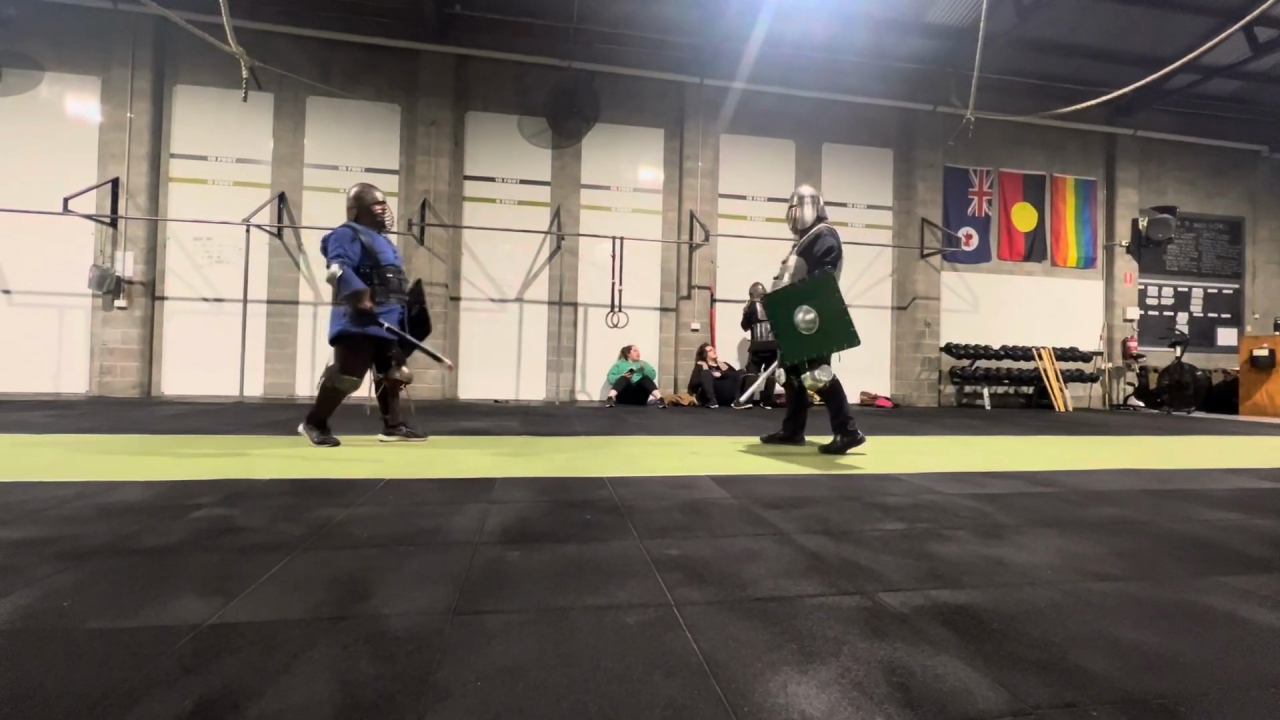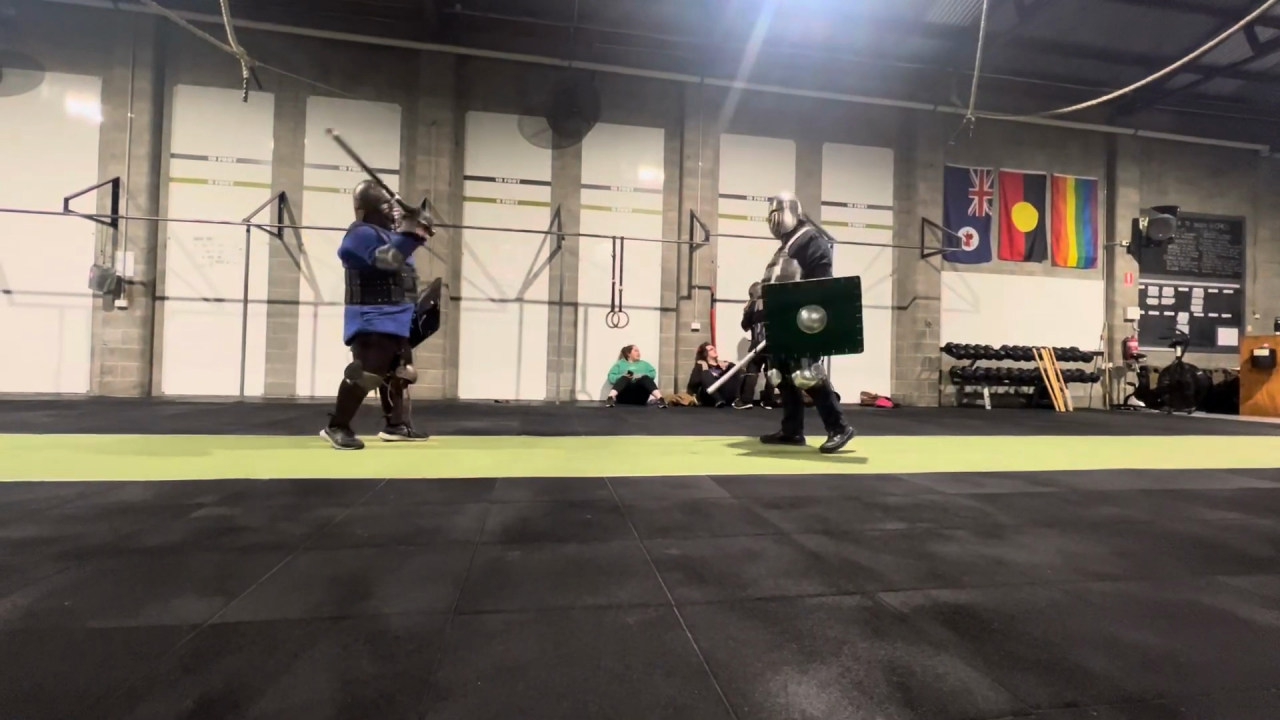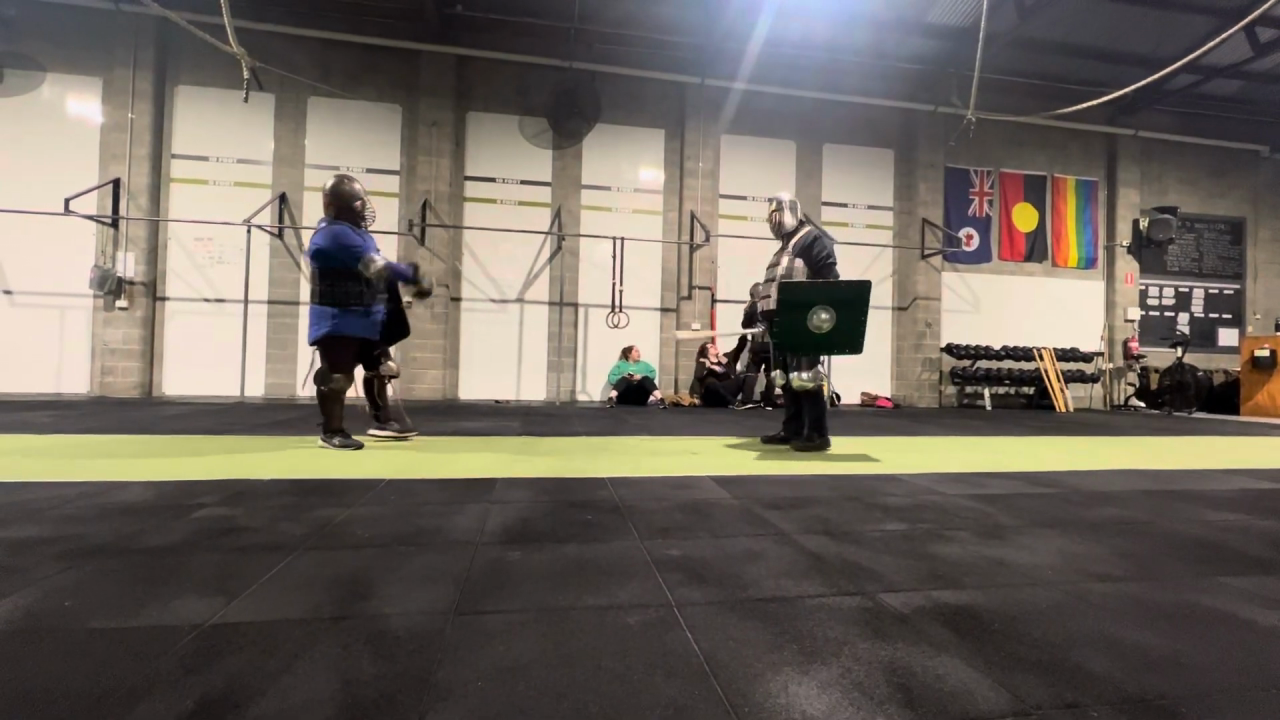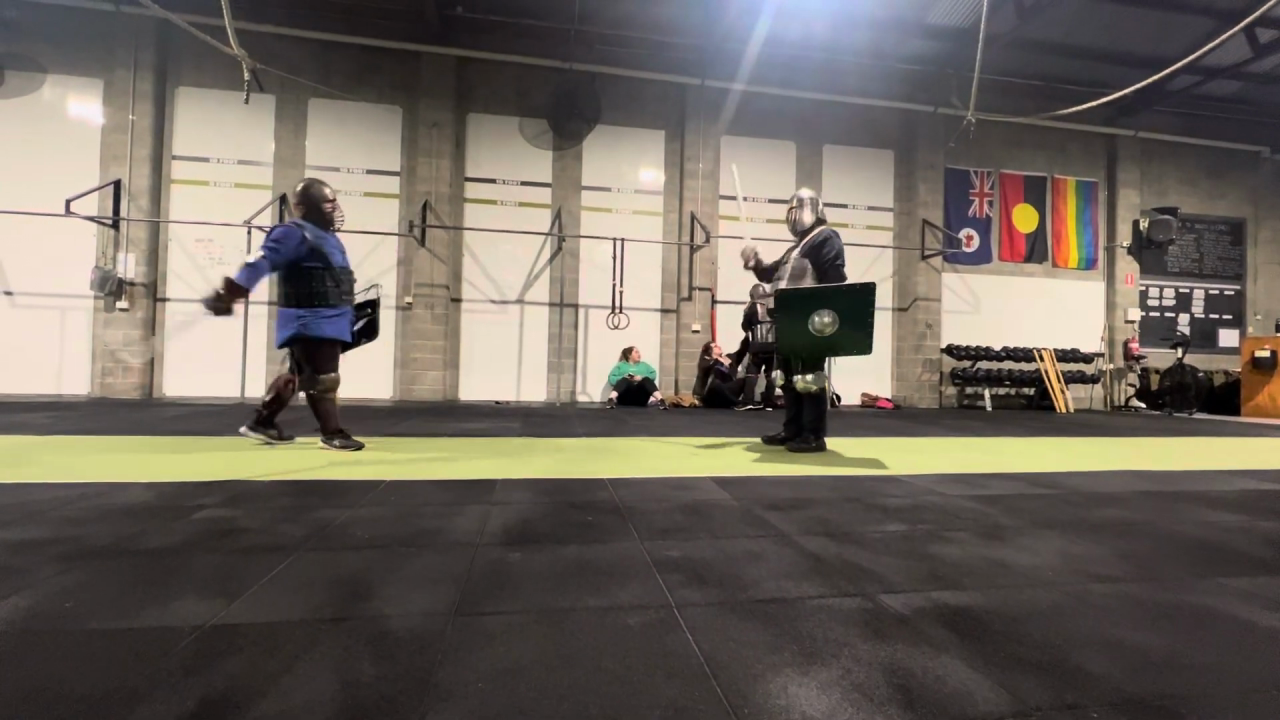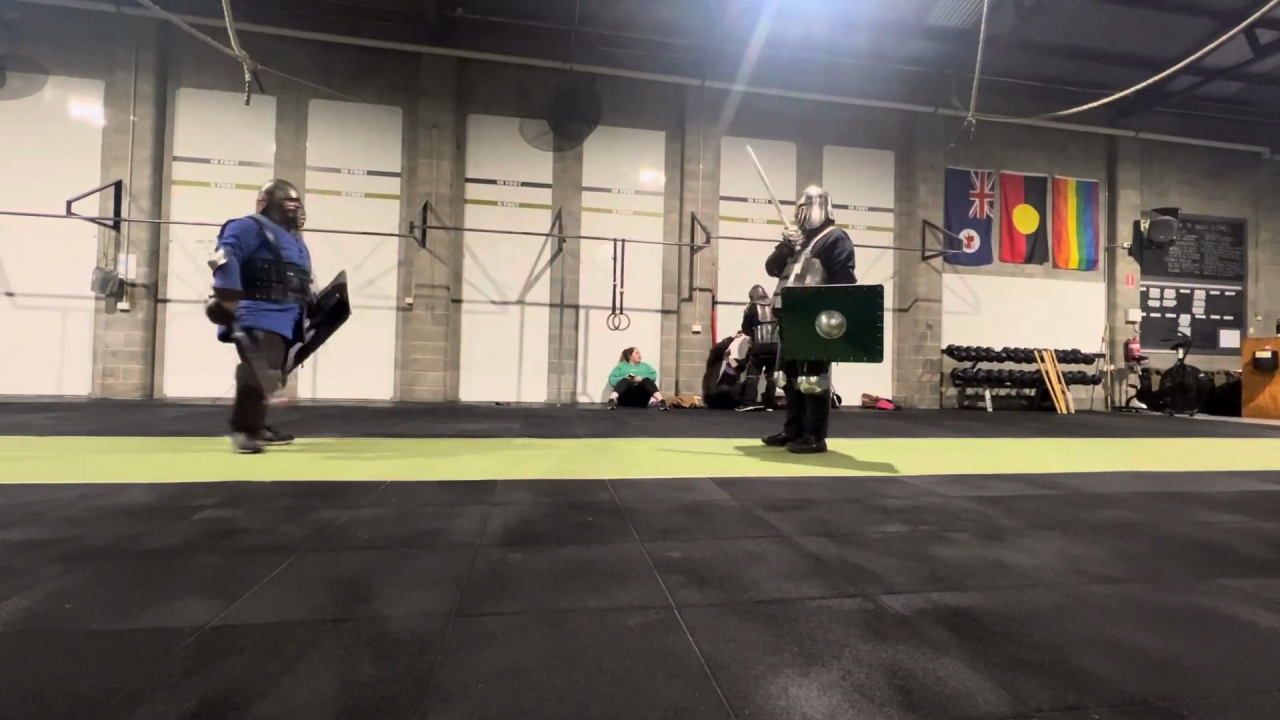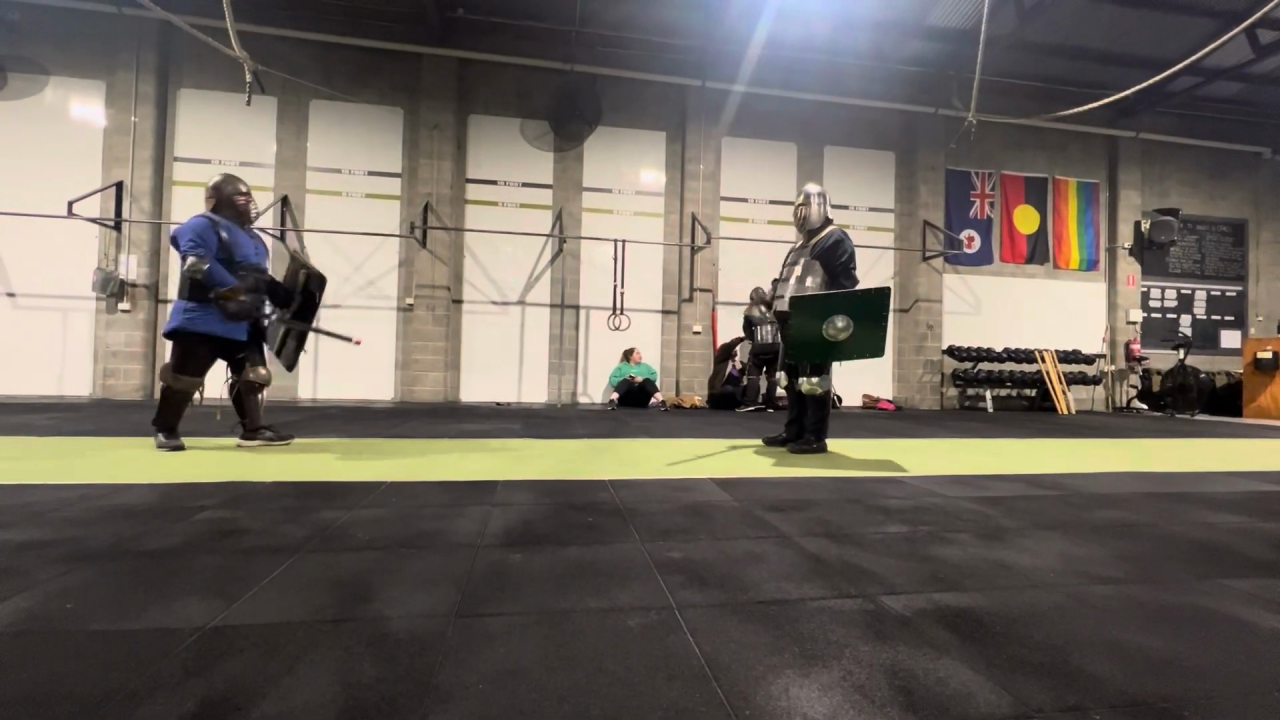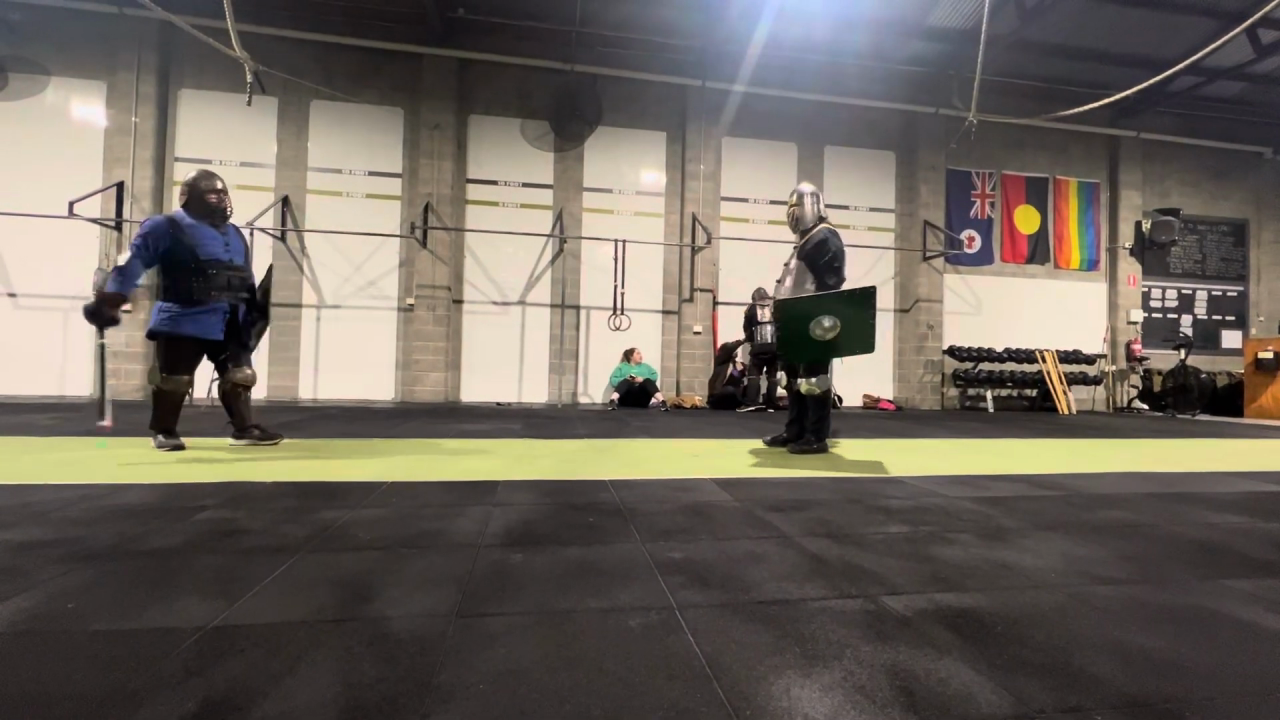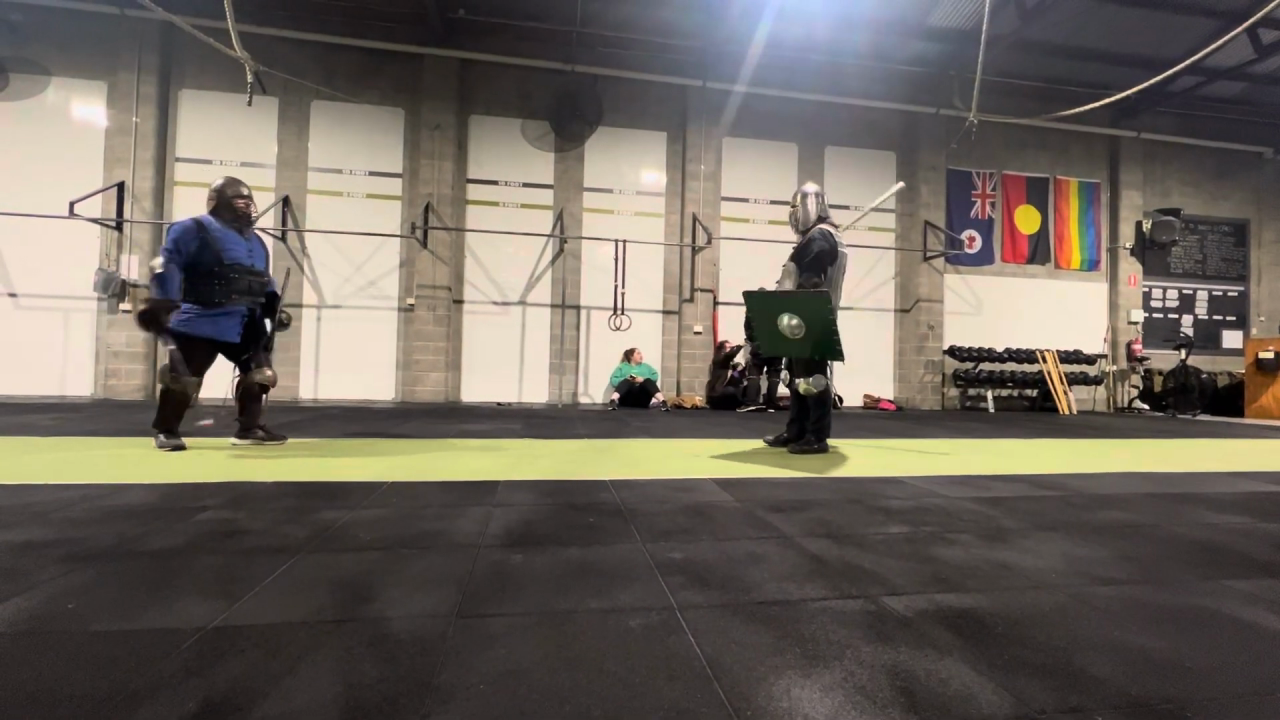
dt=0.4s
person 1, frame 1
left shoulder: (381, 239)
right shoulder: (348, 235)
right elbow: (337, 270)
left wrist: (401, 313)
right wrist: (359, 296)
left hip: (386, 321)
right hip: (359, 320)
left knee: (393, 372)
right knee: (346, 373)
left ankle: (394, 426)
right ankle: (315, 424)
person 1, frame 2
left shoulder: (385, 234)
right shoulder: (362, 234)
left elbow: (397, 272)
right elbow: (388, 258)
right wrist: (412, 232)
left hip: (395, 317)
right hip: (373, 317)
left knee: (399, 372)
right knee: (366, 372)
left ankle: (397, 425)
right ankle: (337, 426)
person 1, frame 3
left shoulder: (350, 231)
right shoulder: (335, 234)
left elbow: (373, 269)
right elbow: (375, 266)
right wrist: (414, 277)
left hip: (363, 318)
right hip: (339, 319)
left knee: (379, 367)
right knee: (336, 375)
right ankle: (332, 432)
person 1, frame 4
left shoulder: (324, 235)
right shoulder: (294, 233)
right elbow: (261, 262)
left wrist: (347, 309)
right wrist: (231, 291)
left hip: (327, 320)
right hip: (311, 320)
left knee: (300, 375)
right knee: (323, 377)
left ankle: (261, 423)
right ankle: (333, 434)
person 1, frame 5
left shoulder: (292, 238)
right shoulder: (250, 228)
left elbow: (296, 281)
right elbow: (225, 258)
right wrist: (225, 298)
left hip: (282, 317)
right hip: (257, 315)
left knee: (270, 374)
right knee: (258, 371)
left ankle: (255, 429)
right ankle: (242, 428)
person 1, frame 6
left shoulder: (251, 237)
right shoulder: (202, 226)
left elbow: (258, 277)
right elbow: (199, 264)
left wrist: (280, 293)
right wrist: (234, 293)
left hip: (240, 322)
right hip: (203, 317)
left knee: (253, 374)
right knee: (185, 376)
left ankle: (254, 429)
right ankle: (165, 430)
person 1, frame 7
left shoulder: (233, 233)
right shoulder: (167, 227)
left elbow: (244, 275)
right elbow: (132, 262)
left wrist: (255, 306)
right wrist: (108, 300)
left hip: (229, 320)
right hip: (184, 318)
left knee: (240, 374)
right knee: (175, 379)
left ankle: (245, 429)
right ankle: (165, 431)
person 1, frame 8
left shoulder: (254, 240)
right shoulder: (195, 230)
left elbow: (263, 281)
right elbow: (167, 266)
left wrist: (275, 309)
right wrist: (160, 306)
left hip: (247, 323)
right hip: (203, 320)
left knee: (260, 373)
right knee: (184, 377)
left ankle: (249, 429)
right ankle: (166, 431)
person 2, frame 1
left shoulder: (824, 236)
right shoulder: (807, 240)
left elbow: (821, 278)
left knee: (817, 374)
right knee: (792, 375)
left ankle: (847, 431)
right ankle: (792, 430)
person 2, frame 2
left shoulder: (811, 238)
right shoulder: (783, 248)
left elbow: (821, 278)
right wrist: (762, 317)
right knee: (784, 377)
left ankle: (838, 427)
right ankle: (792, 430)
person 2, frame 3
left shoulder: (813, 238)
right shoulder: (782, 248)
left elbow: (829, 276)
right wrist: (766, 319)
left knee: (805, 375)
right knee: (787, 378)
left ankle: (817, 434)
right ankle: (793, 430)
person 2, frame 4
left shoulder: (825, 238)
right shoulder: (797, 246)
left elbow: (835, 279)
right elbow: (776, 275)
right wrist: (755, 263)
left knee: (809, 376)
right knee: (788, 377)
left ankle: (814, 436)
right ankle: (792, 430)
person 2, frame 5
left shoulder: (835, 239)
right shoulder: (799, 242)
left elbow: (844, 279)
right elbow: (772, 268)
right wrist: (785, 247)
left knee: (812, 377)
right knee: (790, 376)
left ankle: (815, 436)
right ankle: (793, 431)
person 2, frame 6
left shoulder: (835, 239)
right shoulder: (801, 244)
left elbow: (845, 281)
right elbow: (786, 278)
right wrist: (768, 303)
right hip: (792, 321)
left knee: (814, 378)
right knee: (792, 377)
left ankle: (815, 437)
right ankle: (794, 431)
person 2, frame 7
left shoulder: (824, 237)
right shoulder: (807, 239)
left elbow: (831, 280)
left knee: (813, 378)
right knee: (793, 377)
left ankle: (816, 437)
right ankle: (795, 431)
person 2, frame 8
left shoulder: (819, 237)
right shoulder: (818, 237)
left elbow: (810, 282)
left knee: (812, 377)
right knee: (797, 377)
left ankle: (817, 437)
right ankle: (796, 431)
